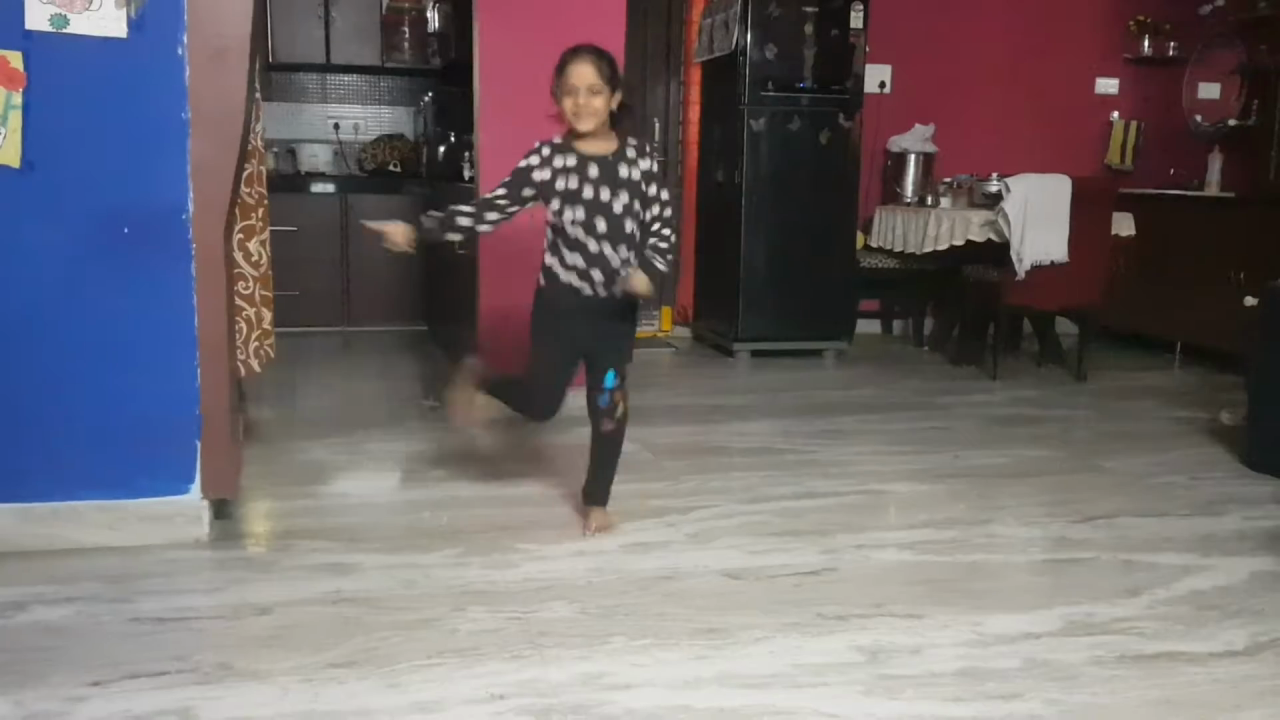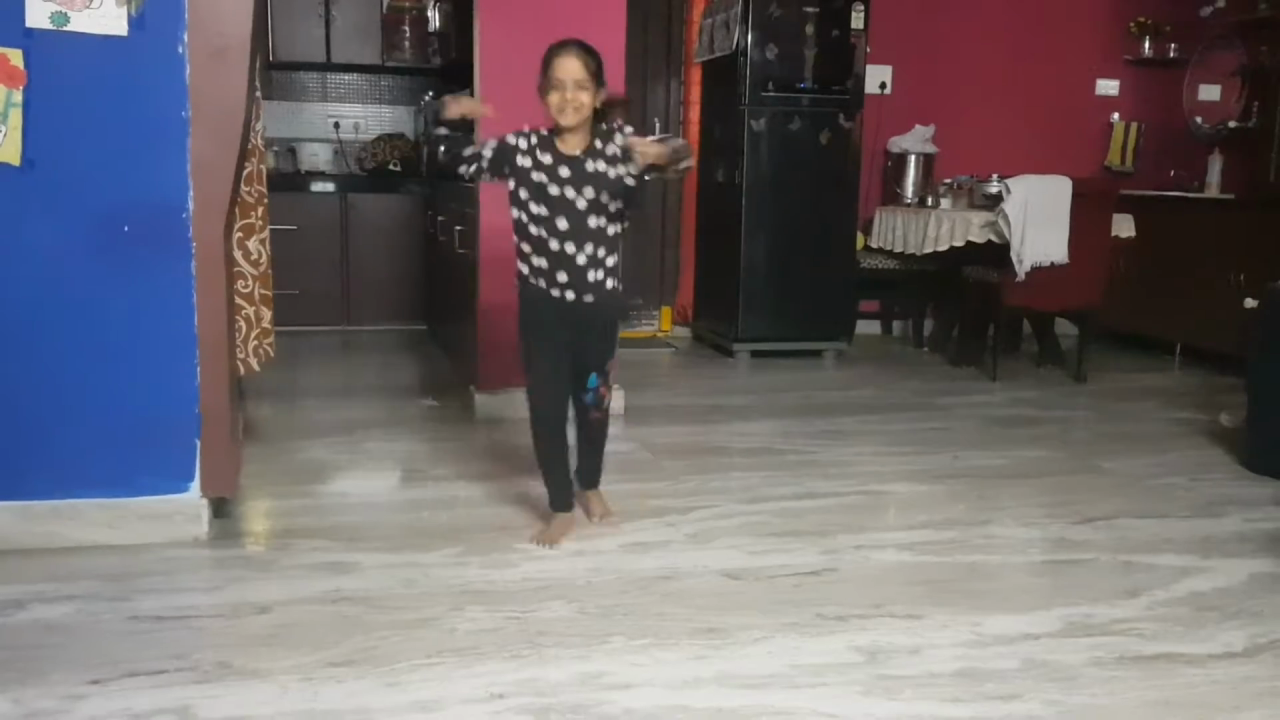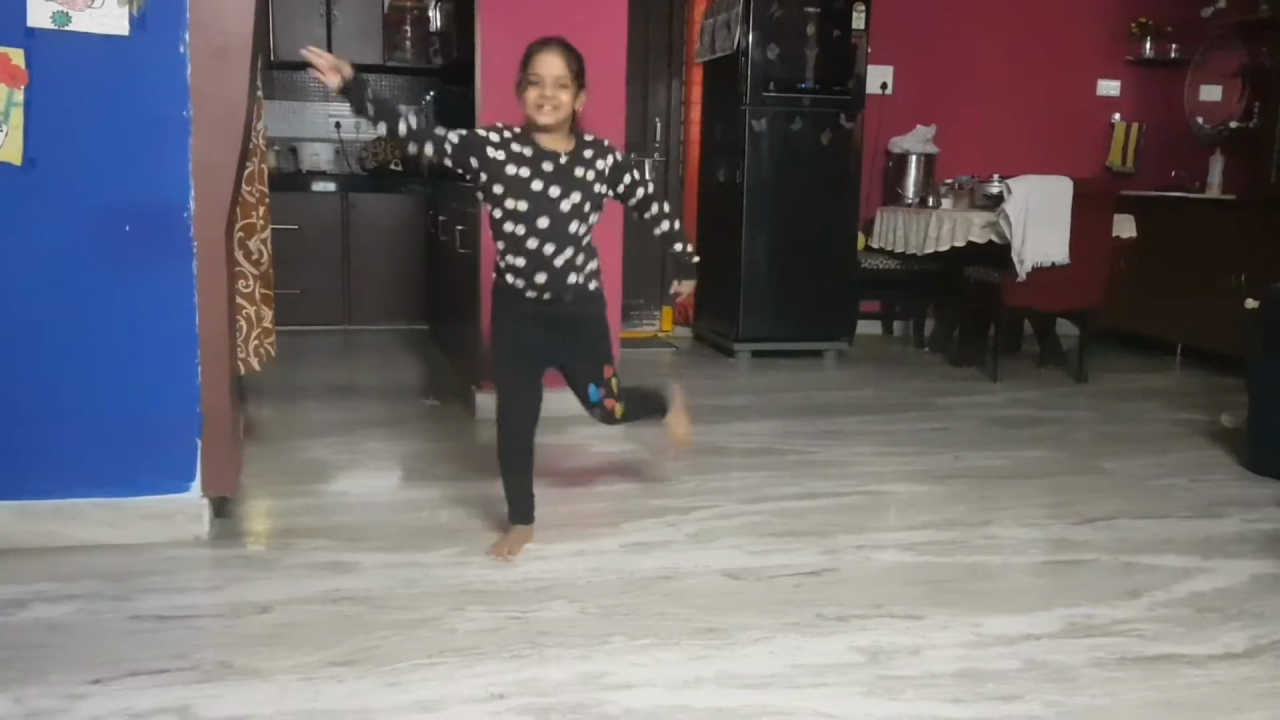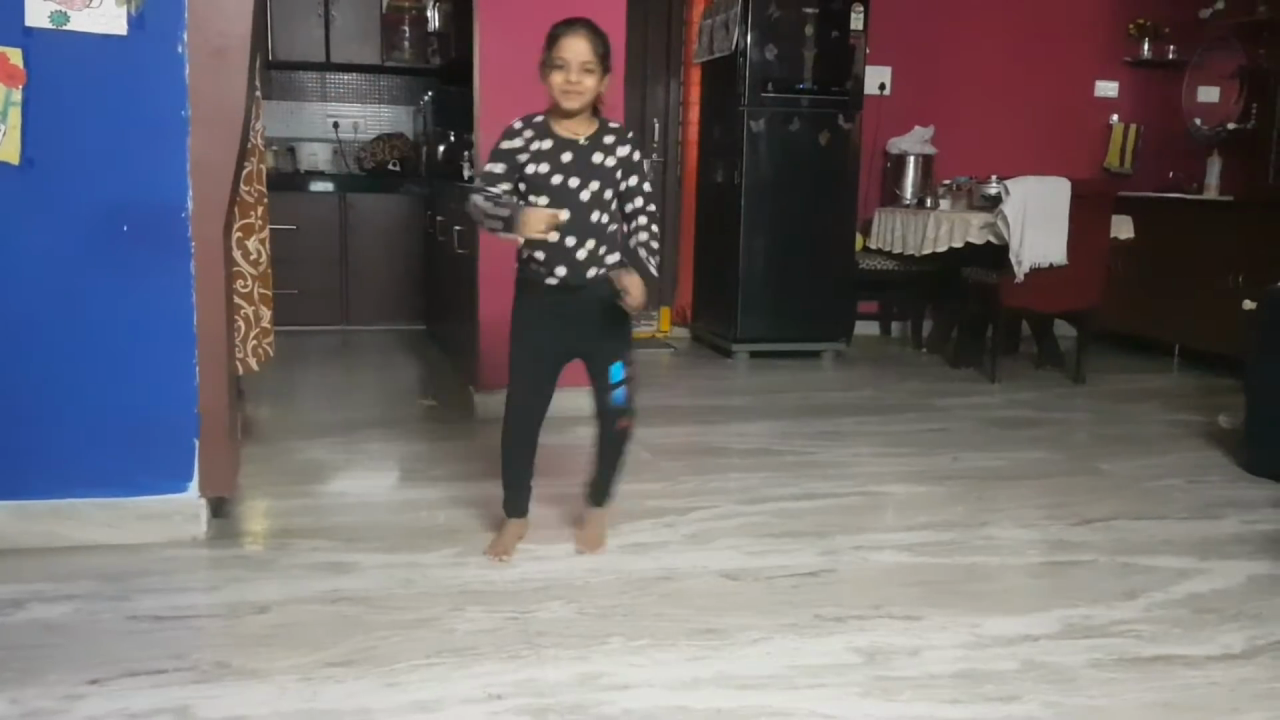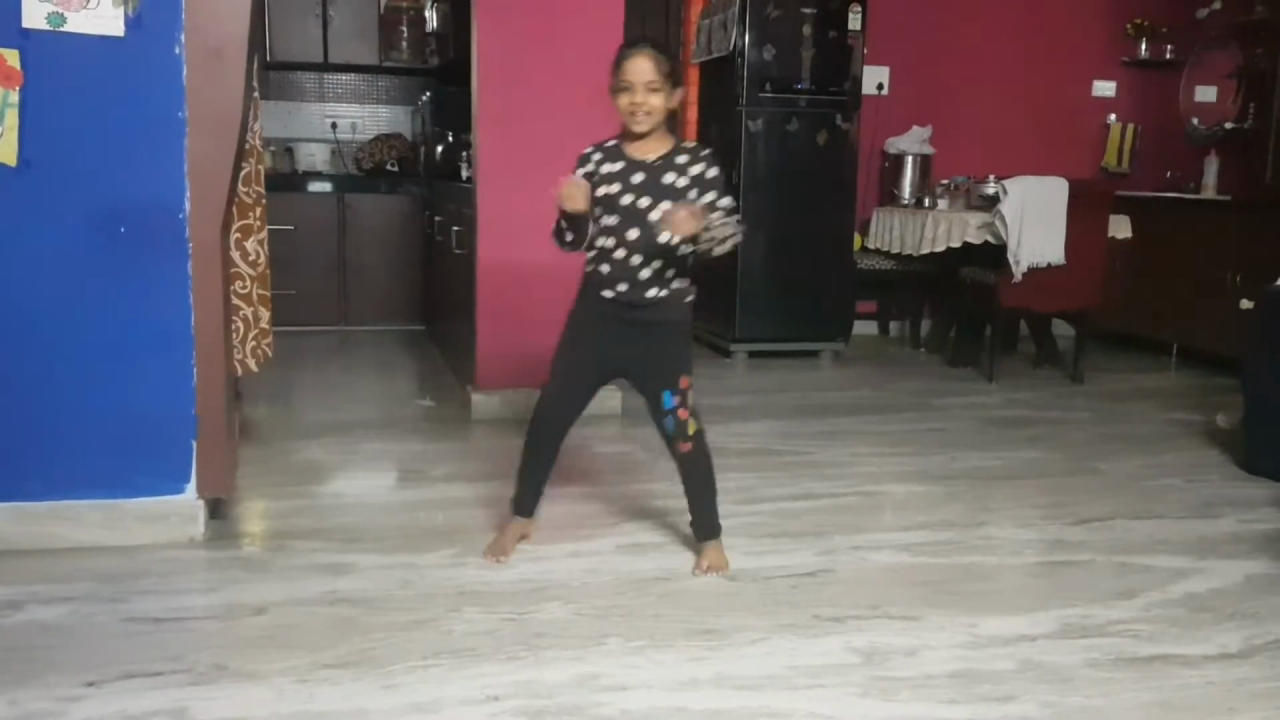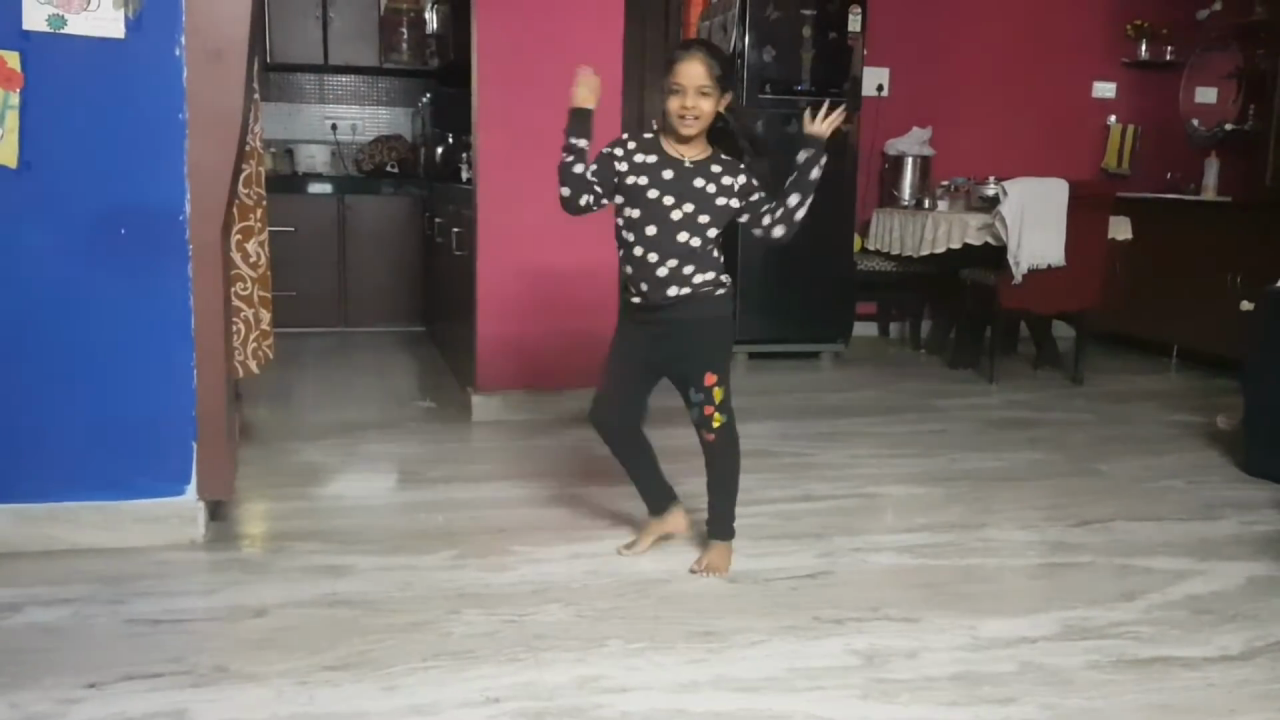
dt=0.3s
person 1, frame 1
left shoulder: (640, 160)
right shoulder: (546, 159)
left elbow: (662, 229)
right elbow: (493, 209)
left wrist: (649, 271)
right wrist: (418, 229)
left hip: (616, 306)
right hip: (561, 299)
left knee: (609, 407)
right knee: (541, 400)
left ankle: (597, 501)
right ankle: (478, 380)
person 1, frame 2
left shoulder: (618, 144)
right shoulder: (522, 149)
left elbow: (677, 154)
right elbow: (458, 163)
left wrist: (659, 153)
right wrist: (450, 118)
left hip: (598, 304)
right hip: (542, 305)
left knee: (592, 401)
right knee: (547, 407)
left ankle: (590, 485)
right ankle: (561, 508)
person 1, frame 3
left shoulder: (600, 157)
right shoulder: (492, 146)
left elbow: (649, 203)
right elbow: (419, 136)
left wrist: (684, 262)
right wrist: (352, 86)
left hip: (578, 306)
right hip: (515, 307)
left knee: (605, 404)
right knee: (515, 418)
left ankle: (666, 402)
right ankle: (519, 522)
person 1, frame 4
left shoulder: (621, 143)
right shoulder: (520, 137)
left elbow: (643, 217)
right elbow: (484, 199)
left wrist: (637, 271)
right wrist: (520, 218)
left hip: (604, 300)
right hip: (540, 298)
left knee: (617, 410)
right knee: (523, 410)
left ankle: (596, 506)
right ankle: (515, 517)
person 1, frame 5
left shoulder: (696, 163)
right shoulder: (595, 159)
left elbow: (727, 233)
right elbow: (571, 241)
left wrist: (695, 230)
right wrist: (572, 213)
left hip: (662, 318)
right hip: (598, 313)
left knee: (681, 430)
right knee: (551, 416)
left ankle: (710, 534)
right ankle: (521, 517)
person 1, frame 6
left shoulder: (729, 174)
right shoulder: (630, 152)
left elbow: (776, 225)
right elbow: (575, 197)
left wrist: (813, 150)
right wrist: (581, 119)
left hip: (700, 317)
right hip: (639, 314)
left knee: (715, 425)
right knee: (611, 414)
left ankle: (720, 535)
right ankle: (667, 511)
